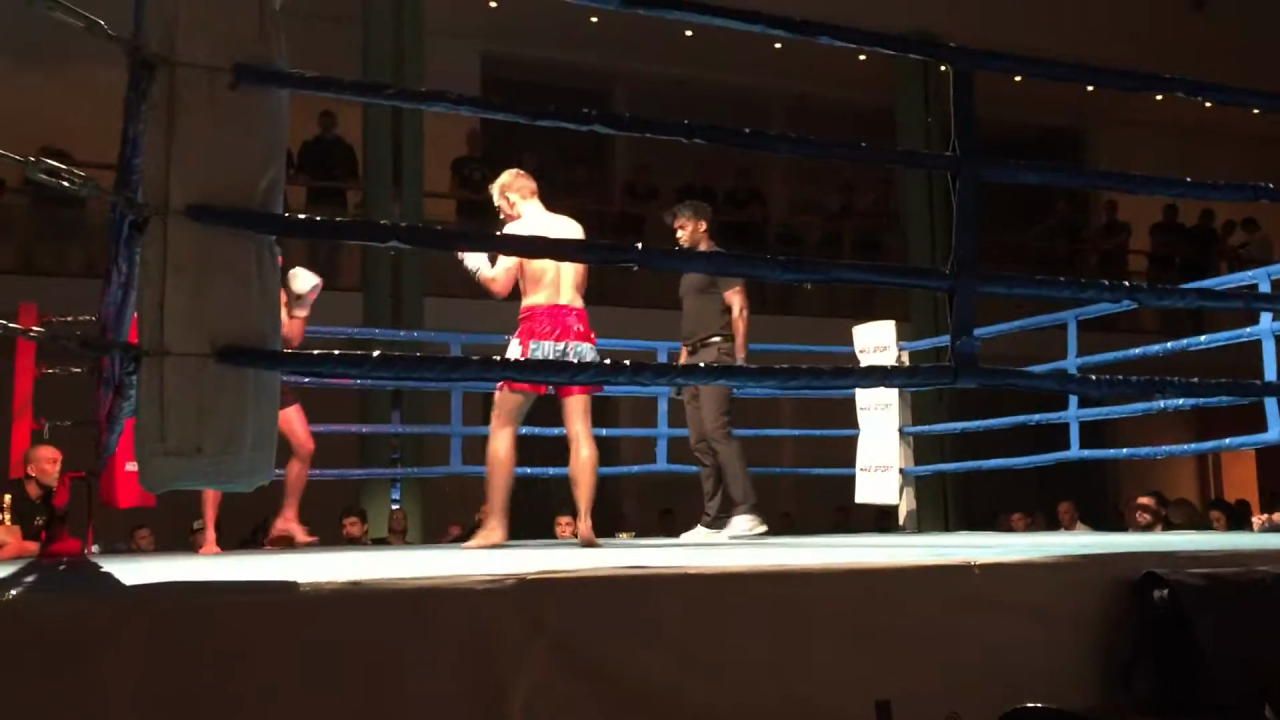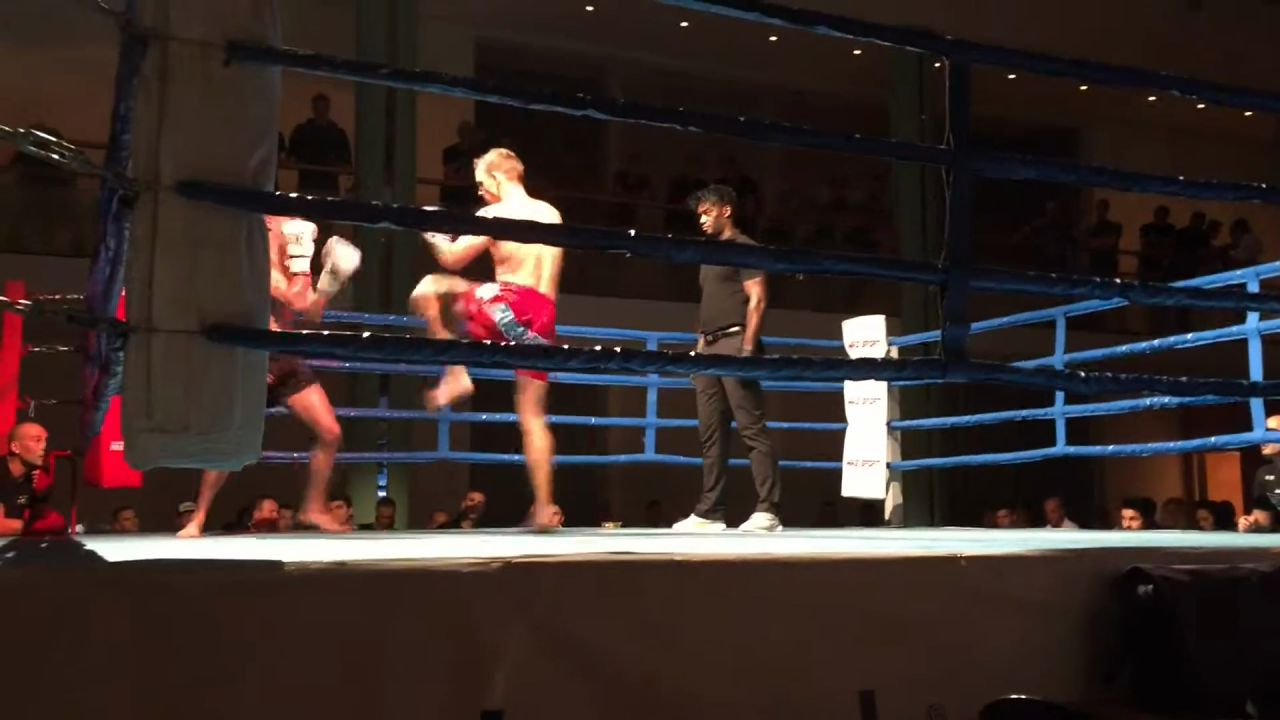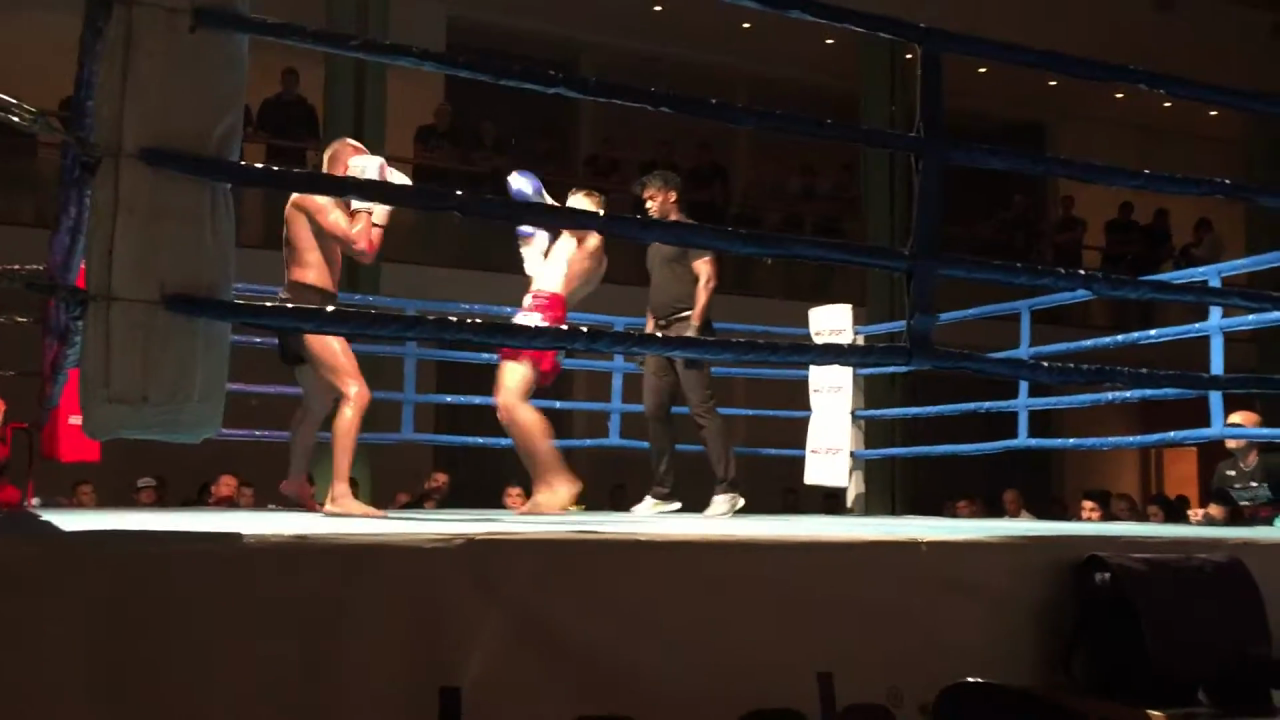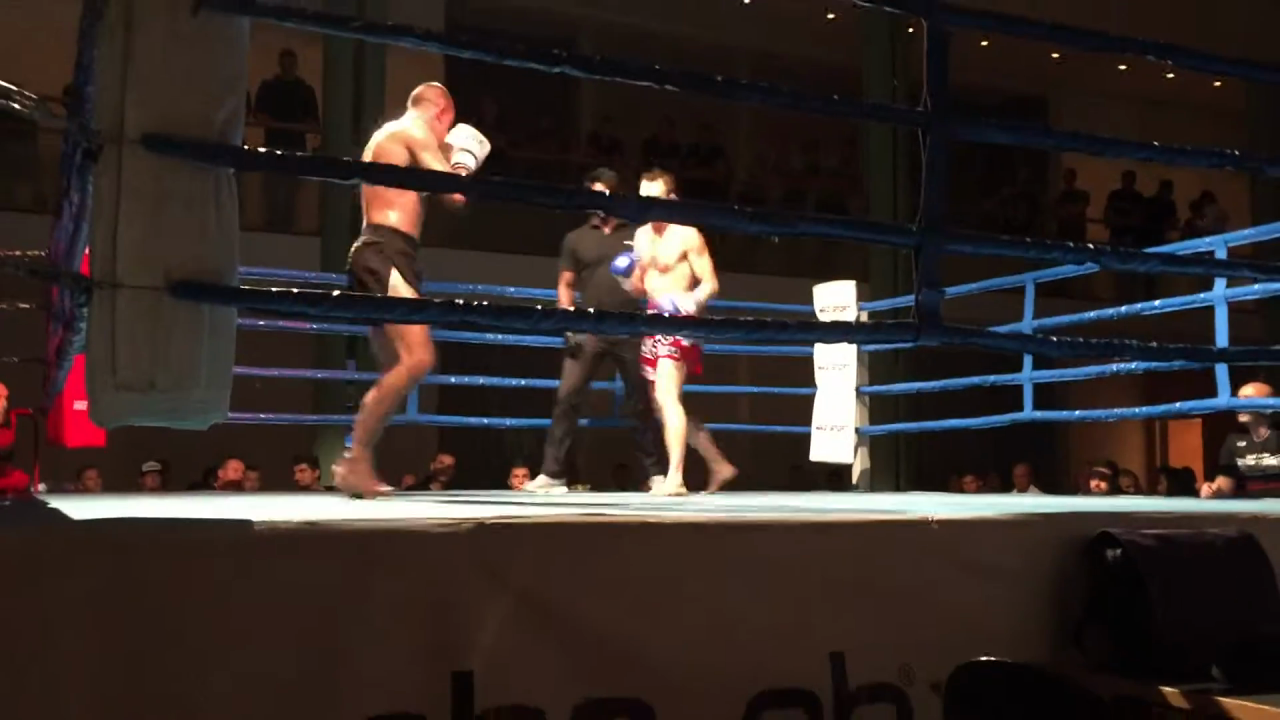
dt=1s
person 1, frame 1
left shoulder: (518, 229)
right shoulder: (574, 227)
left elbow: (500, 286)
left wrist: (475, 261)
left hip: (537, 329)
right hip: (577, 329)
left knee: (502, 427)
right knee: (580, 432)
left ankle: (495, 524)
right ankle: (585, 523)
person 1, frame 2
left shoulder: (495, 215)
right shoulder: (552, 214)
left elbow: (452, 258)
left wrist: (434, 233)
left hip: (507, 305)
right hip: (542, 319)
left knee: (426, 290)
right knee: (532, 420)
left ankle: (455, 376)
right ankle: (543, 509)
person 1, frame 3
left shoulder: (590, 234)
right shoulder: (599, 261)
left elbow: (576, 227)
left wrist: (541, 199)
right wrist: (537, 247)
left hip: (540, 313)
right hip: (543, 316)
left knee: (509, 402)
right knee: (510, 404)
left ankle: (557, 479)
right ankle: (544, 488)
person 1, frame 4
left shoulder: (689, 235)
right shoulder: (642, 236)
left elbow: (711, 285)
right elbow: (636, 288)
left wrist: (685, 301)
right wrist: (629, 279)
left knee: (666, 396)
right knee: (667, 403)
left ankle: (675, 476)
right ankle: (718, 464)
person 2, frame 1
left shoulder: (276, 294)
left elbow: (293, 340)
left wrist: (302, 303)
left knee: (304, 447)
left ankle: (288, 519)
right ankle: (209, 538)
person 2, frame 2
left shoulder: (296, 262)
left elbow: (309, 306)
right elbow: (294, 302)
left wrist: (336, 278)
right wrist: (300, 254)
left hip: (287, 357)
left knee: (331, 432)
left ankle: (314, 509)
right ankle: (199, 516)
person 2, frame 3
left shoulder: (332, 201)
right shoulder: (312, 195)
left elbow: (366, 253)
right elbow: (357, 242)
left wrist: (377, 204)
right wrist: (370, 203)
left hip: (315, 308)
right hip: (306, 307)
left knee: (319, 401)
right knee: (355, 392)
left ankle: (295, 479)
right ankle: (339, 494)
person 2, frame 4
left shoulder: (383, 137)
right shoulder: (414, 132)
right elbow: (454, 196)
left wrist: (445, 160)
right wrist: (466, 158)
left hip: (382, 257)
right hip: (385, 256)
left knee: (399, 367)
right knee: (416, 360)
left ankle: (362, 458)
right ankle: (355, 460)
person 3, frame 1
right shoulder: (691, 269)
left elbow: (739, 309)
left wrist: (740, 358)
right wrist: (681, 364)
left hip: (717, 353)
right hip: (695, 361)
left knee: (717, 431)
right knee: (701, 442)
left ankle: (746, 511)
right ankle: (713, 520)
person 3, frame 2
left shoulder: (745, 249)
left elbow: (757, 300)
left wrist: (748, 349)
right wrist: (699, 351)
left hip: (735, 344)
right hip: (711, 349)
left knee: (751, 428)
right knee: (711, 434)
left ankle: (767, 510)
right ankle: (708, 512)
person 3, frame 3
right shoulder: (655, 243)
left elbow: (707, 279)
left wrist: (695, 326)
right wrist: (648, 334)
left hip: (685, 327)
right hip: (660, 334)
left knee: (702, 408)
right knee: (654, 411)
left ankle: (726, 490)
right ankle: (660, 492)
person 3, frame 4
left shoulder: (635, 235)
right shoulder: (575, 239)
right elbow: (566, 286)
right hip: (587, 329)
left knee: (641, 402)
right knee: (567, 396)
left ankle: (656, 473)
right ankle: (551, 474)
